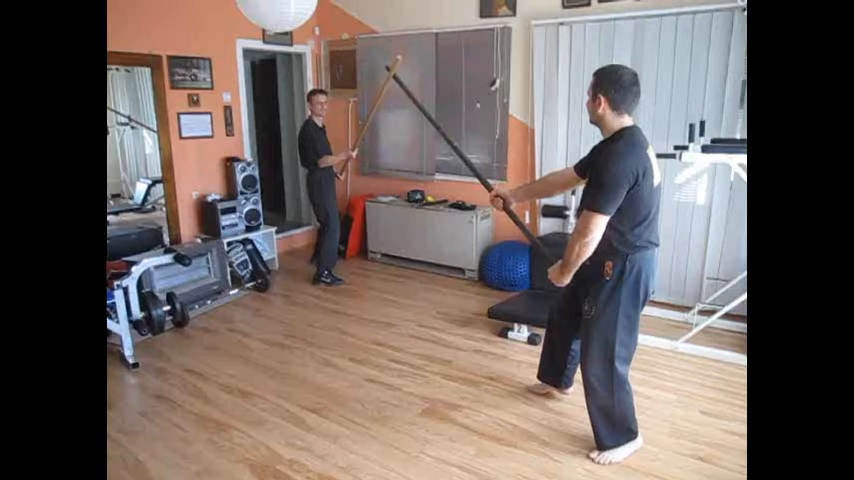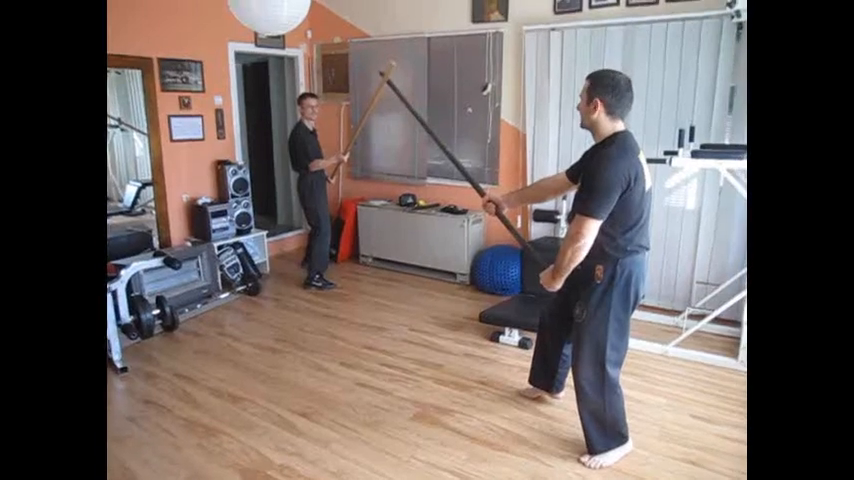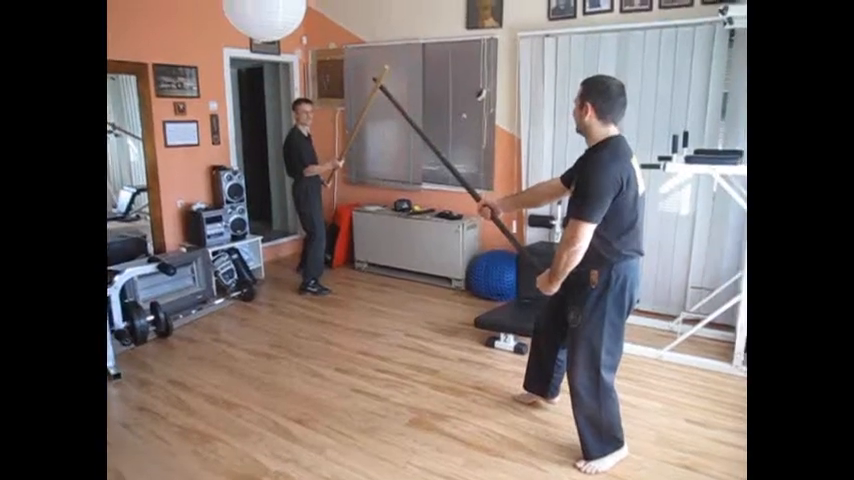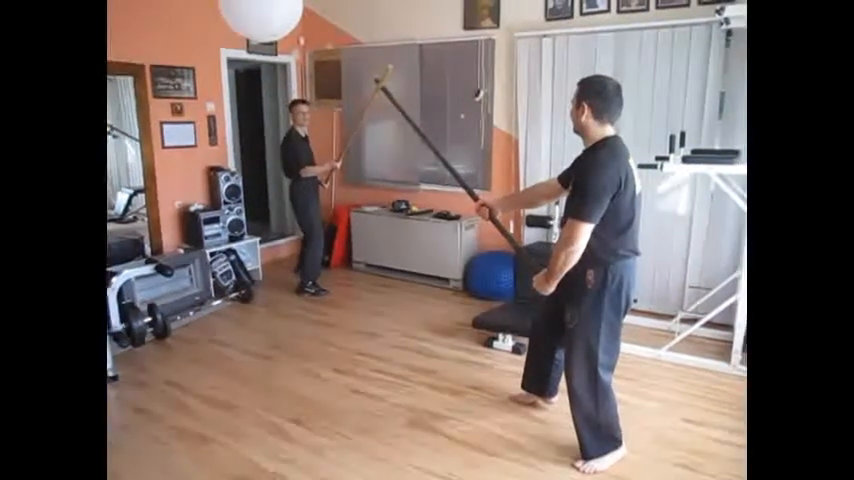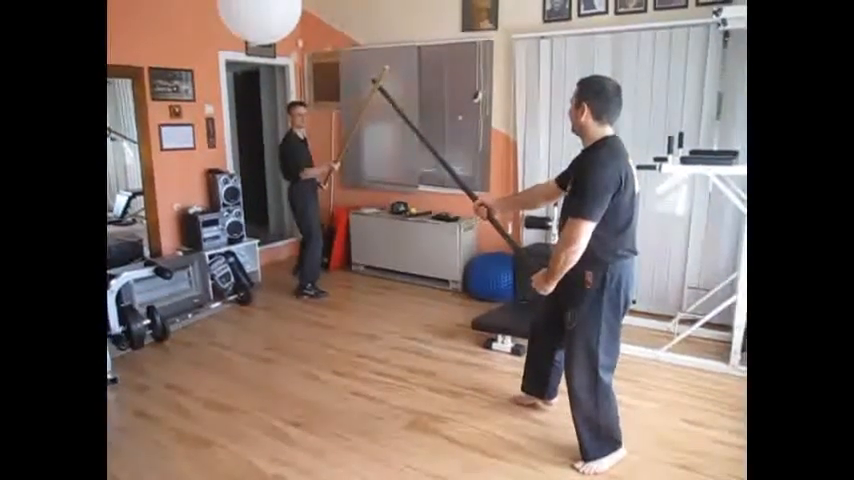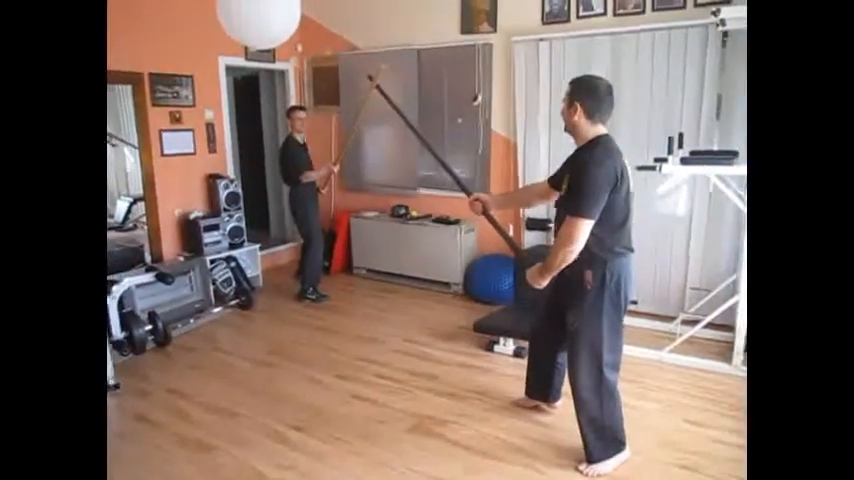
dt=0.5s
person 1, frame 1
left shoulder: (619, 156)
right shoulder: (621, 144)
left elbow: (589, 230)
right elbow: (566, 178)
left wrist: (564, 270)
right wrist: (516, 195)
left hip: (623, 267)
right hip: (608, 259)
left knee: (602, 355)
right knee: (564, 316)
left ankle: (621, 437)
right ankle: (557, 379)
person 1, frame 2
left shoulder: (611, 161)
right shoulder: (610, 149)
left elbow: (581, 235)
right elbow: (558, 183)
left wrist: (556, 275)
right wrist: (508, 200)
left hip: (613, 271)
right hip: (599, 263)
left knee: (594, 359)
right knee: (555, 321)
left ankle: (612, 441)
right ankle: (548, 383)
person 1, frame 3
left shoulder: (604, 164)
right shoulder: (606, 153)
left elbow: (576, 239)
right elbow: (553, 188)
left wrist: (552, 278)
right wrist: (503, 204)
left hip: (608, 276)
right hip: (593, 268)
left knee: (589, 363)
right knee: (549, 326)
left ankle: (607, 446)
right ankle: (543, 389)
person 1, frame 4
left shoulder: (601, 164)
right shoulder: (601, 154)
left elbow: (573, 239)
right elbow: (551, 189)
left wrist: (549, 278)
right wrist: (500, 204)
left hip: (603, 275)
right hip: (589, 269)
left knee: (586, 363)
right knee: (547, 326)
left ankle: (605, 446)
right ankle: (540, 389)
person 1, frame 5
left shoulder: (602, 164)
right shoulder: (597, 155)
left elbow: (574, 239)
right elbow: (549, 191)
left wrist: (549, 278)
right wrist: (499, 204)
left hip: (602, 276)
right hip: (586, 270)
left knee: (587, 364)
right knee: (546, 329)
left ankle: (604, 447)
right ankle: (540, 391)
person 1, frame 6
left shoulder: (597, 161)
right shoulder: (586, 154)
left elbow: (573, 237)
right elbow: (544, 191)
left wrist: (544, 272)
right wrist: (493, 201)
left hip: (600, 274)
right hip: (581, 270)
left knee: (591, 363)
right knee: (546, 332)
right ankle: (543, 394)
person 2, frame 1
left shoulder: (319, 127)
right shoulder: (309, 130)
right elbow: (320, 161)
left wrist: (333, 169)
right wrist: (344, 156)
left hip: (325, 179)
right hip: (318, 181)
left knee: (326, 222)
right knee: (332, 225)
left ankle: (318, 255)
right ankle: (323, 272)
person 2, frame 2
left shoulder: (310, 130)
right shoulder: (299, 133)
right elbow: (311, 165)
left wrist: (324, 172)
right wrist: (335, 160)
left hip: (316, 183)
right hip: (309, 184)
left knee: (318, 226)
right knee: (323, 229)
left ankle: (310, 259)
right ankle: (314, 276)
person 2, frame 3
left shoulder: (305, 136)
right shoulder: (294, 139)
right elbow: (306, 170)
left wrist: (320, 176)
right wrist: (330, 165)
left hip: (311, 188)
right hip: (304, 190)
left knee: (313, 231)
right knee: (318, 234)
left ankle: (305, 265)
right ankle: (309, 282)
person 2, frame 4
left shoulder: (303, 137)
right shoulder: (291, 140)
right elbow: (302, 171)
left wrist: (318, 176)
right wrist: (328, 167)
left hip: (309, 189)
right hip: (302, 191)
left knee: (311, 233)
right knee: (316, 236)
left ankle: (303, 266)
right ankle: (307, 283)
person 2, frame 5
left shoulder: (301, 139)
right shoulder: (290, 142)
right elbow: (302, 173)
left wrist: (317, 178)
right wrist: (326, 168)
left hip: (307, 191)
right hip: (300, 193)
left knee: (309, 235)
right knee: (314, 238)
left ankle: (301, 269)
right ankle: (306, 285)
person 2, frame 6
left shoulder: (301, 143)
right shoulder: (290, 147)
right elbow: (303, 176)
left wrist: (317, 182)
right wrist: (326, 171)
left hip: (308, 196)
right hip: (300, 197)
left knee: (310, 239)
right knee: (315, 242)
left ankle: (303, 273)
right ankle: (308, 289)
